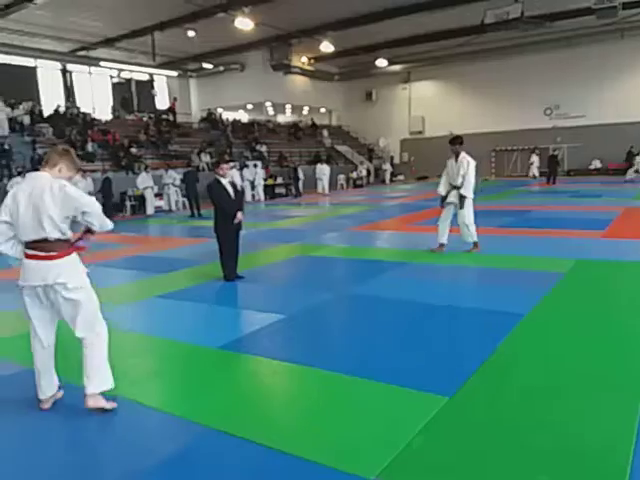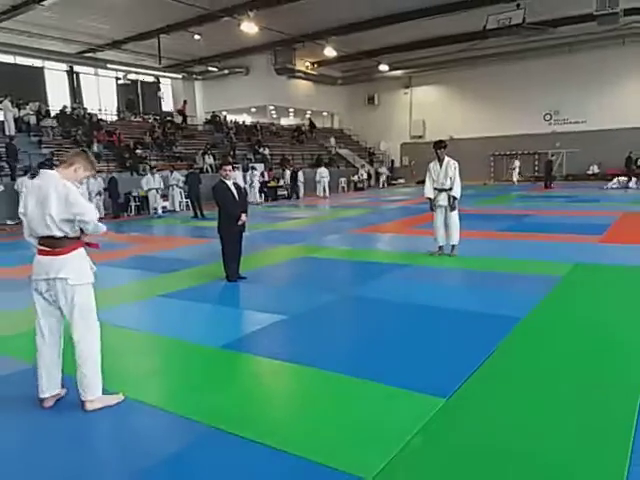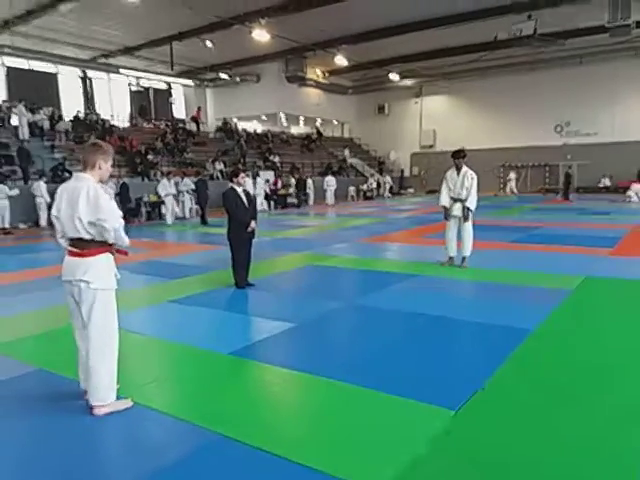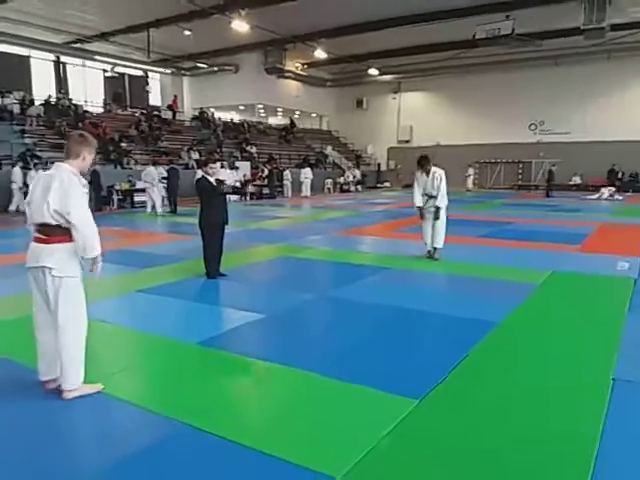
dt=0.7s
person 1, frame 1
right shoulder: (58, 188)
right elbow: (90, 208)
left wrist: (25, 256)
right wrist: (94, 228)
left hip: (31, 267)
right hip: (62, 267)
left knee: (41, 335)
right knee: (92, 328)
left ankle: (46, 393)
right ankle: (94, 393)
person 1, frame 2
left shoulder: (32, 187)
right shoulder: (64, 188)
left elbow: (29, 229)
right elbow: (89, 219)
left wrist: (47, 244)
right wrist: (96, 230)
left hip: (43, 262)
right hip: (69, 263)
left knee: (47, 332)
right knee: (85, 329)
left ankle: (49, 391)
right ankle: (91, 395)
person 1, frame 3
left shoulder: (64, 189)
right shoulder: (94, 191)
left elbow: (61, 231)
right elbow: (113, 226)
right wrist: (120, 241)
left hip: (72, 263)
right hip: (95, 266)
left knee: (83, 330)
right knee: (102, 332)
left ankle: (92, 385)
right ankle: (101, 400)
person 1, frame 4
left shoulder: (42, 177)
right shoulder: (71, 181)
left elbow: (32, 214)
right elbow: (82, 222)
right wrist: (94, 254)
left hip: (37, 250)
right hip: (60, 254)
left knee: (45, 318)
right knee: (71, 319)
left ankle: (50, 376)
right ankle: (71, 384)
